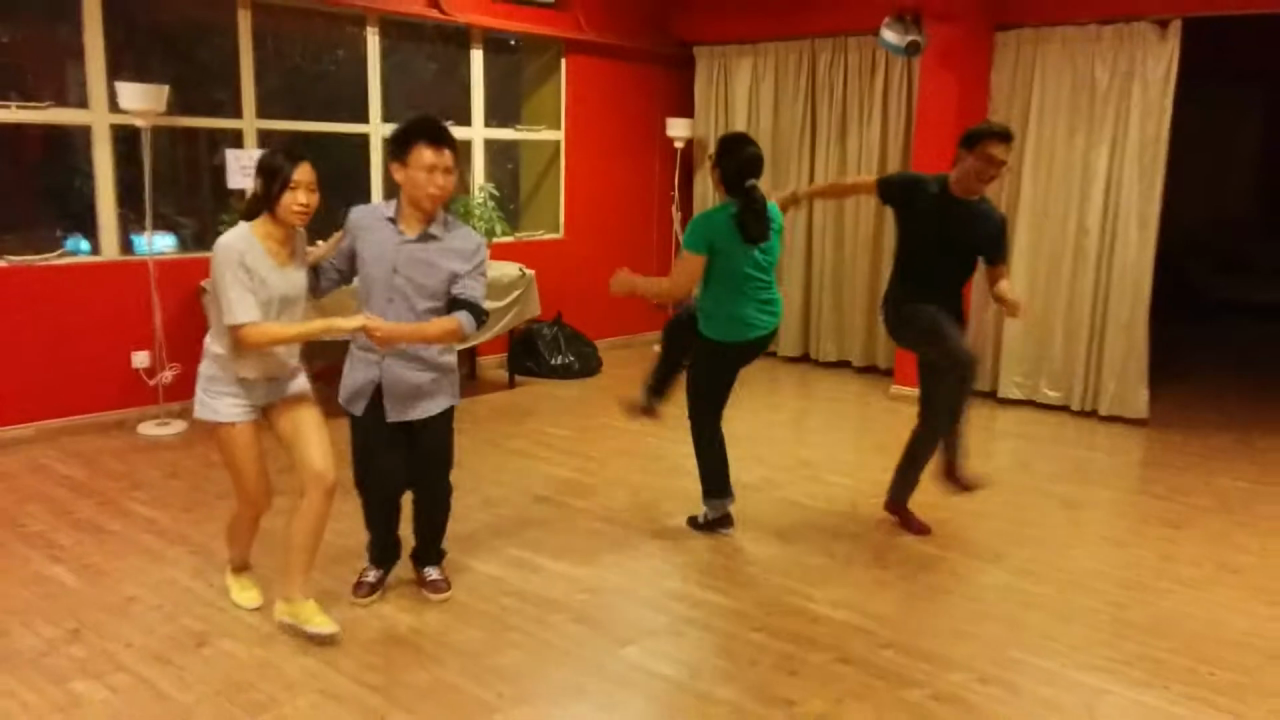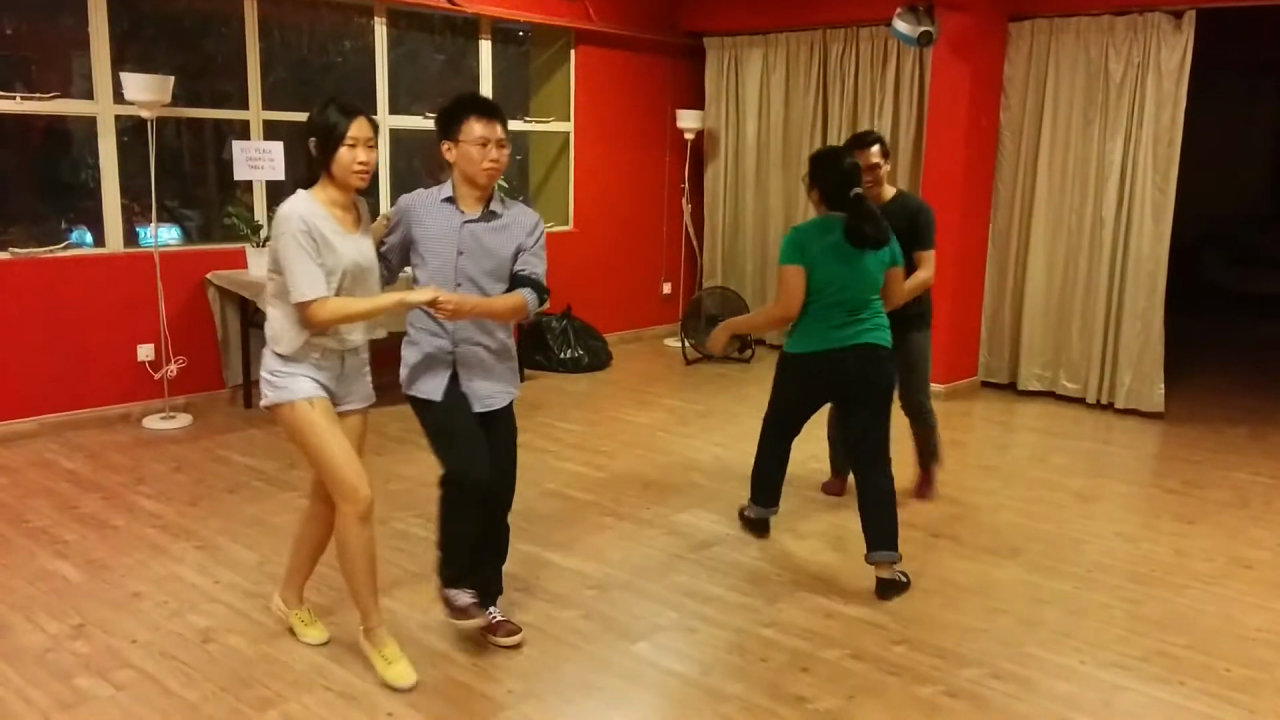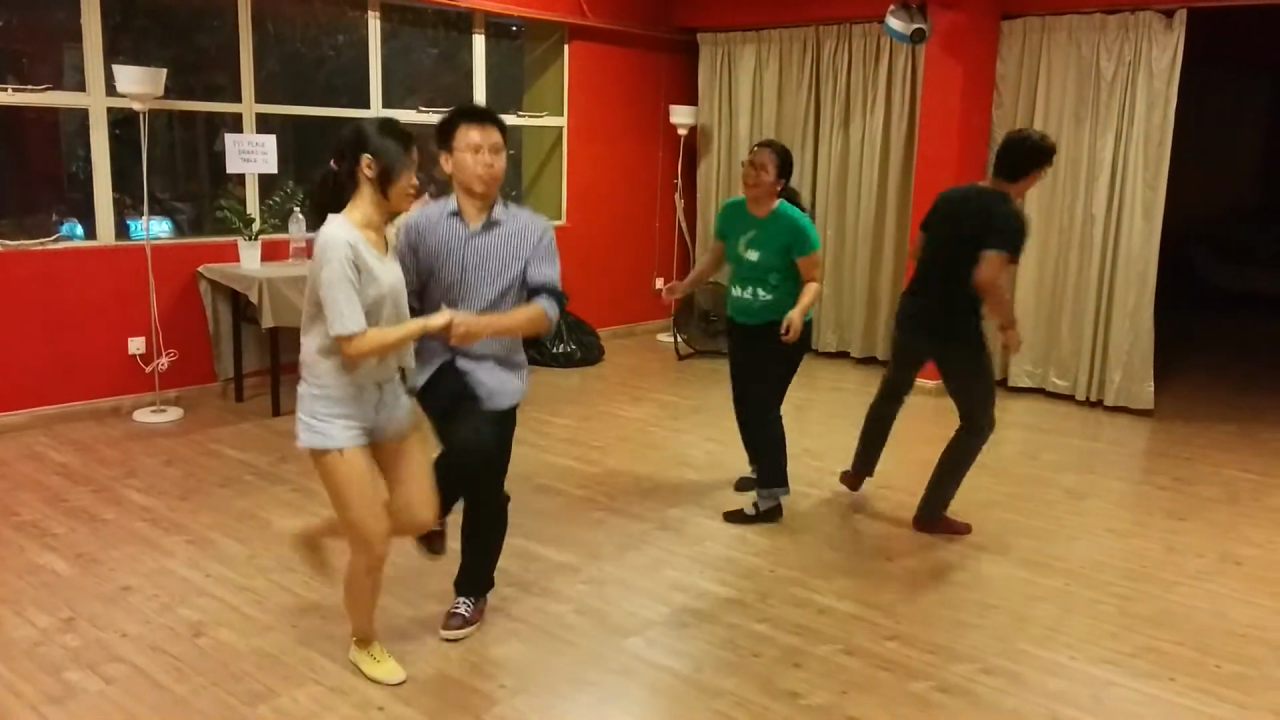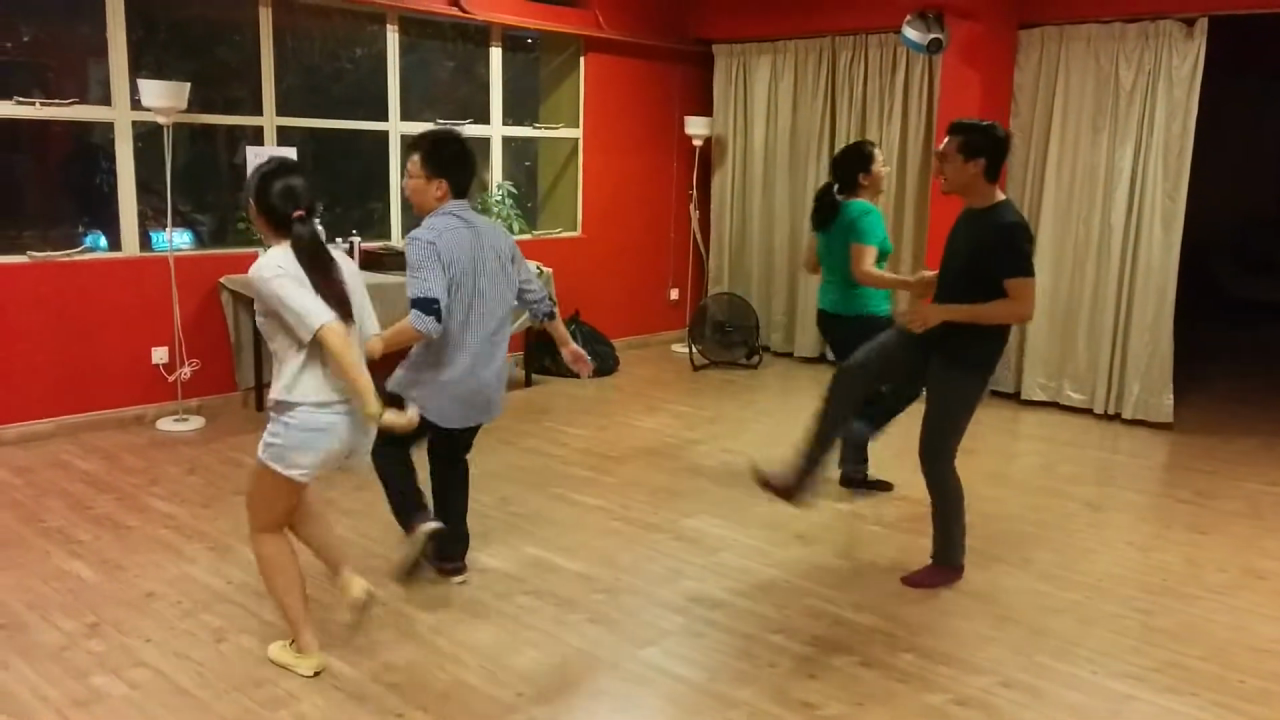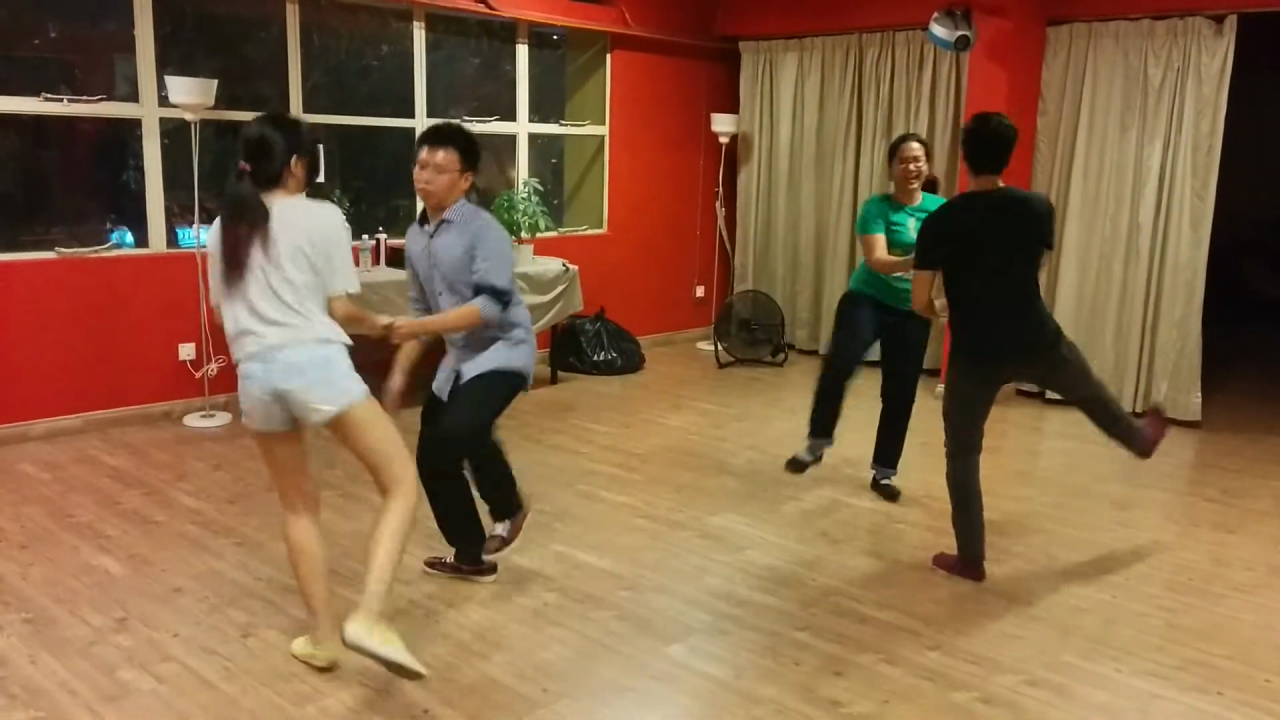
dt=1s
person 1, frame 1
left shoulder: (298, 239)
right shoulder: (233, 248)
right elbow: (248, 334)
right wrist: (333, 325)
left hip: (287, 376)
right hip: (231, 381)
left knee: (321, 478)
right knee: (256, 495)
left ankle: (294, 598)
right ankle: (238, 569)
person 1, frame 2
left shoulder: (361, 212)
right shoulder: (297, 216)
right elbow: (317, 312)
right wrist: (403, 298)
left hip: (351, 365)
right hip: (297, 370)
left knee: (329, 496)
right knee: (357, 496)
left ankle: (289, 595)
right ankle: (377, 636)
person 1, frame 3
left shoulder: (377, 236)
right shoulder: (336, 243)
right elbow: (352, 346)
right wrist: (428, 324)
left hip: (387, 394)
right hip: (334, 406)
left knee: (418, 515)
right knee: (372, 539)
left ankle: (318, 533)
right ankle: (363, 642)
person 1, frame 4
left shoulder: (267, 271)
right shoulder: (335, 261)
left elbow: (333, 335)
right elbow: (366, 340)
left wrist: (373, 409)
left hip: (307, 421)
right hip: (351, 419)
left knee: (264, 525)
right knee: (288, 501)
left ankle: (305, 648)
right ankle: (348, 581)
person 1, frame 5
left shoulder: (228, 226)
right shoulder: (321, 218)
left elbow: (226, 314)
right elbow: (342, 308)
right wrist: (375, 325)
left hip: (257, 374)
right hip: (313, 365)
left knee: (299, 508)
right knee: (403, 485)
left ankle: (323, 638)
right ankle: (367, 617)
person 2, frame 1
left shoulder: (466, 244)
right shoulder: (361, 223)
left elbow: (468, 318)
right elbow: (330, 277)
left wrist: (403, 333)
left hip: (429, 384)
right hip: (368, 380)
left knee: (431, 480)
right knee: (377, 478)
left ankle: (428, 558)
right ankle: (382, 558)
person 2, frame 2
left shoulder: (524, 223)
right shoulder: (413, 209)
left elbow: (529, 299)
right elbow: (381, 270)
left wrist: (470, 306)
left hip: (491, 370)
right hip: (430, 365)
left knee: (498, 480)
right knee: (471, 472)
left ankle: (479, 587)
right ankle: (456, 580)
person 2, frame 3
left shoulder: (532, 230)
right shoulder: (421, 225)
left elbow: (547, 309)
right elbow: (403, 303)
left wrist: (484, 326)
left hip: (497, 372)
right hip: (439, 363)
left knee: (487, 487)
right knee: (472, 447)
left ankle: (472, 592)
right ankle: (437, 508)
person 2, frame 4
left shoulder: (426, 239)
right shoulder: (496, 234)
left elbow: (427, 321)
right elbow: (535, 296)
left wrist: (380, 344)
right wrist: (566, 344)
left hip: (436, 382)
right hip: (487, 385)
left knee: (388, 446)
right knee: (451, 459)
left ankle: (420, 522)
right ankle: (450, 555)
person 2, frame 5
left shoulder: (482, 230)
right shoulder: (415, 238)
left elbow: (492, 306)
right elbow: (423, 307)
left wrist: (429, 326)
right wrist: (401, 368)
left hip: (501, 353)
right hip: (459, 362)
left knee: (459, 432)
right knee: (435, 459)
left ankle: (507, 509)
right ankle: (473, 555)
person 3, frame 1
left shoulder: (992, 222)
right shoulder: (915, 189)
left elbow: (997, 275)
right elbow: (854, 187)
left wrist: (1005, 294)
right wrist: (799, 196)
left hip: (947, 318)
right hip: (906, 308)
left knee: (939, 410)
right knee: (962, 358)
left ankle: (897, 499)
right ankle: (951, 461)
person 3, frame 2
left shoulder: (914, 210)
left elbow: (926, 273)
left hip: (910, 319)
left knee: (915, 402)
left ankle: (928, 464)
right ankle: (839, 469)
person 3, frame 3
left shoulder: (952, 197)
right shoulder: (1009, 217)
left elbow: (918, 252)
right elbow: (986, 280)
right wrist: (1008, 321)
left hip: (912, 315)
right hip: (957, 331)
left knee: (893, 390)
right knee: (977, 423)
left ankle: (859, 471)
right ankle: (931, 512)
person 3, frame 4
left shoulder: (1010, 226)
right shoulder: (968, 215)
left elbow: (1024, 305)
left wrist: (945, 311)
right wrist: (929, 284)
left hip: (966, 357)
right hip: (928, 335)
left knee: (935, 455)
right knee: (849, 378)
left ankle: (948, 561)
right ankle: (799, 479)
person 3, frame 5
left shoulder: (940, 222)
right shoulder: (1036, 208)
left elbow: (919, 300)
left wrist: (937, 310)
left hip: (974, 356)
right hip: (1037, 343)
left knee: (961, 453)
right knee: (1089, 391)
left ankle: (970, 557)
right ankle: (1140, 440)
person 4, frame 1
left shoulder: (707, 224)
right shoulder: (771, 213)
left elbow: (677, 289)
left wrist: (631, 282)
left hip: (726, 337)
right hip: (765, 330)
left knee: (705, 417)
right knee: (684, 324)
left ankle: (718, 509)
person 4, frame 2
left shoulder: (802, 238)
right shoulder: (880, 234)
left elbow: (786, 309)
right elbow: (895, 297)
left wrist: (731, 327)
left hip: (811, 360)
right hip: (873, 357)
left knee: (778, 432)
right knee: (872, 460)
left ankle: (761, 511)
right ankle: (885, 568)
person 4, frame 3
left shoulder: (795, 223)
right shoulder: (732, 212)
left elbow: (814, 280)
right elbow: (716, 256)
left wrist: (799, 311)
right wrist: (686, 283)
left hip: (781, 328)
right hip: (741, 323)
left knee: (765, 407)
right knee: (744, 400)
left ankle: (769, 498)
right ankle: (762, 471)
person 4, frame 4
left shoulder: (830, 213)
right shoulder: (866, 214)
left elbow: (810, 265)
right elbow: (862, 272)
right wrist: (907, 283)
left hip: (832, 315)
right hip: (862, 318)
right knee: (906, 385)
left ankle: (854, 469)
right ankle: (856, 433)
person 4, frame 5
left shoulder: (940, 209)
right shoulder: (876, 206)
right elbow: (877, 259)
right wrist: (908, 261)
left hip: (912, 312)
right hip: (867, 300)
left knee: (900, 394)
right knee: (839, 363)
left ankle: (884, 473)
right ankle: (816, 445)
